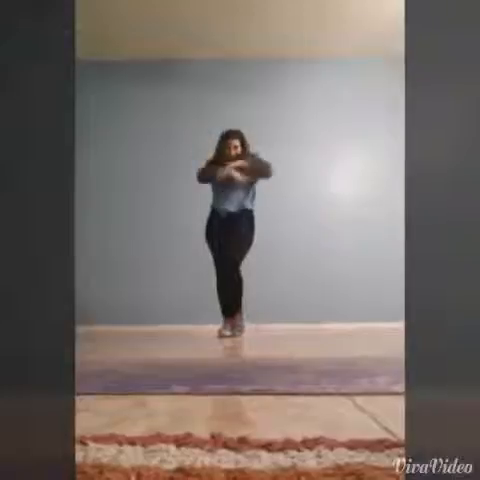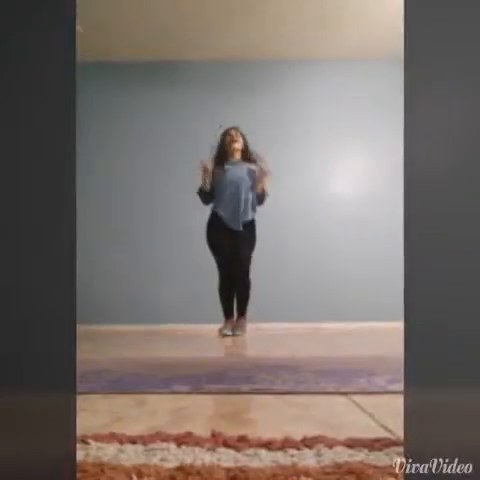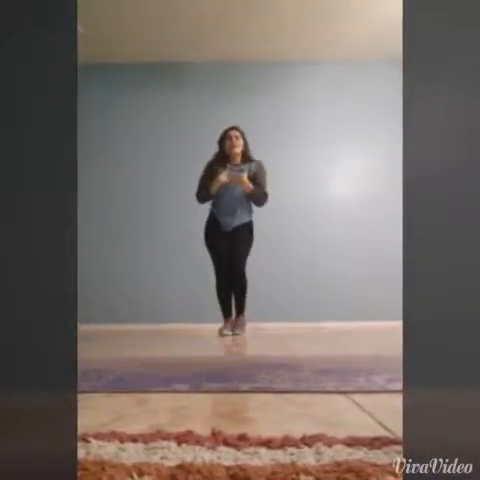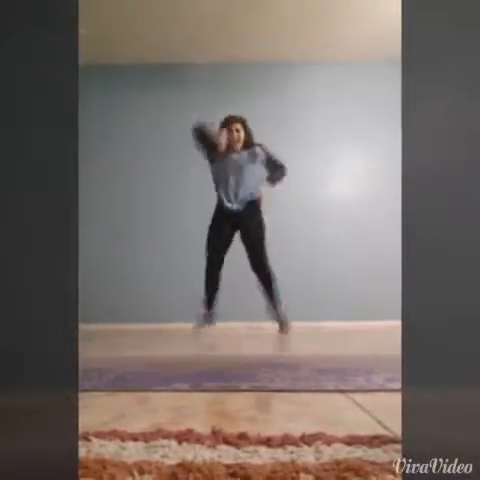
dt=0.4s
person 1, frame 1
left shoulder: (251, 161)
right shoulder: (215, 164)
left elbow: (267, 171)
right elbow: (202, 177)
left wrist: (241, 164)
right wrist: (225, 171)
left hip: (242, 219)
right hip: (218, 219)
left knee: (231, 265)
right knee: (221, 269)
left ankle: (238, 314)
right ankle: (227, 318)
person 1, frame 2
left shoulder: (254, 168)
right shoulder: (216, 168)
left elbow: (259, 201)
right elbow: (206, 200)
left wrist: (262, 184)
right wrist: (205, 178)
left hip: (245, 226)
right hip: (219, 226)
left knee: (242, 272)
right knee: (225, 273)
left ankle: (242, 318)
right ankle: (228, 319)
person 1, frame 3
left shoulder: (255, 167)
right shoulder: (214, 168)
left elbow: (261, 199)
right elbow: (201, 197)
left wrist: (245, 184)
right wrist: (217, 183)
left hip: (243, 227)
right hip: (217, 227)
left knee: (237, 270)
right knee: (222, 272)
left ankle: (240, 316)
right ankle: (227, 318)
person 1, frame 4
left shoulder: (258, 152)
right shoulder: (217, 153)
left elbow: (280, 169)
right elbow: (198, 131)
left wrist: (266, 183)
right wrist: (216, 135)
left hip: (250, 213)
right hip: (224, 214)
left knee: (259, 262)
right knee: (214, 262)
left ankle: (277, 310)
right ankle: (208, 311)
